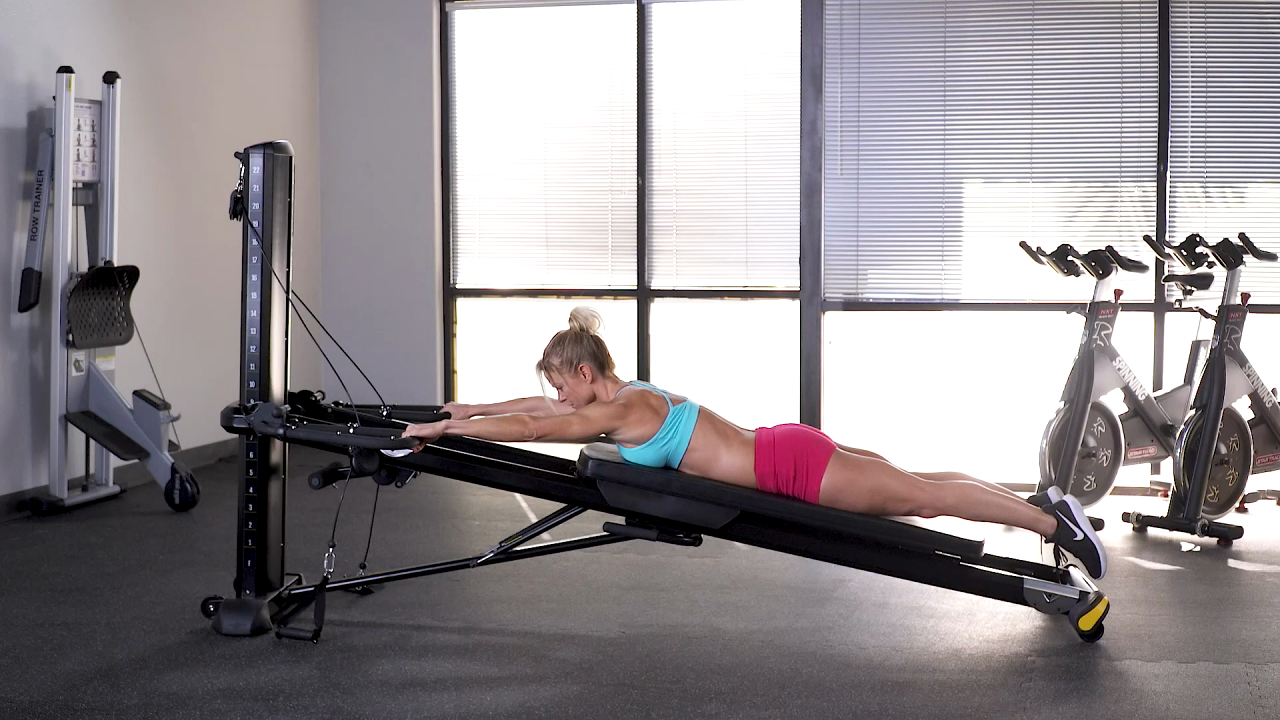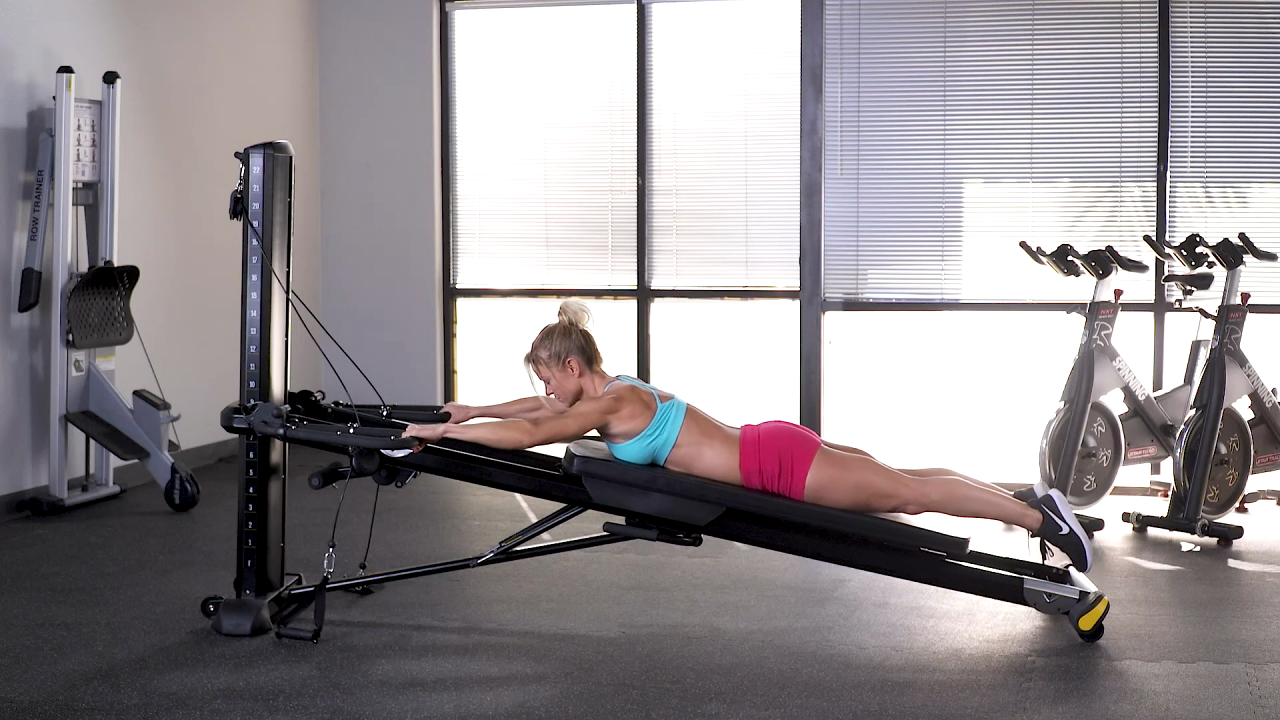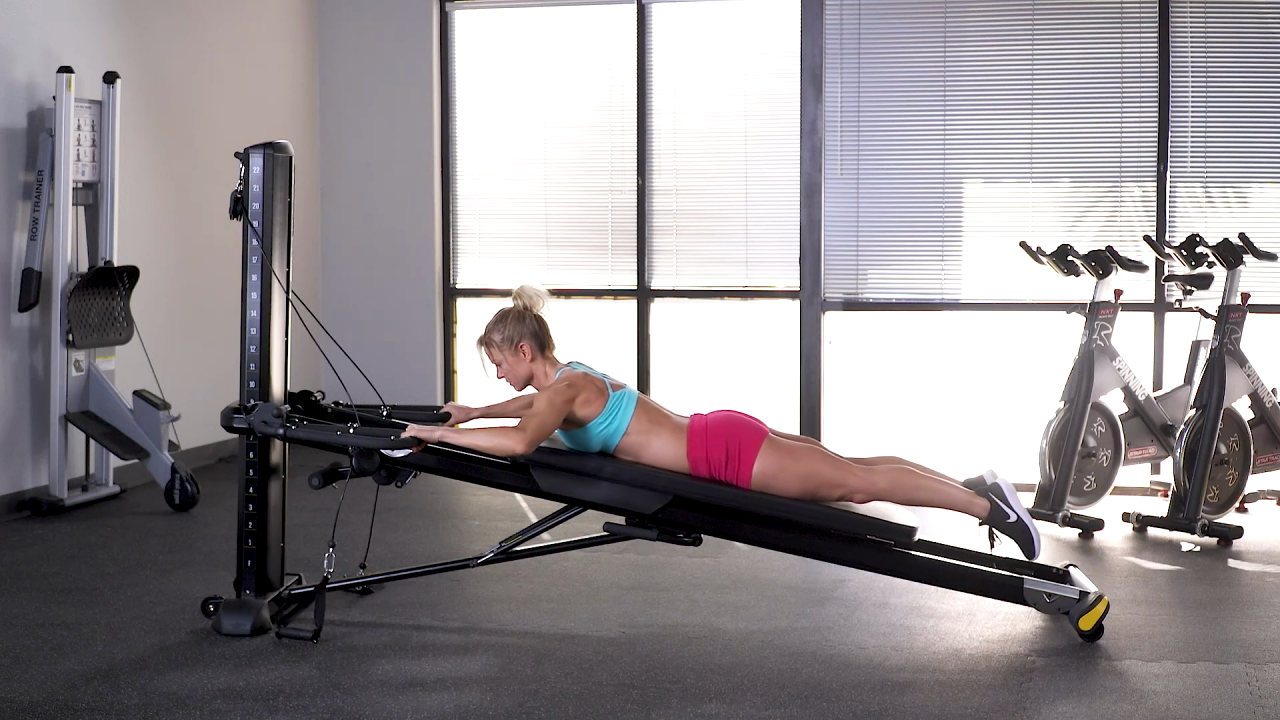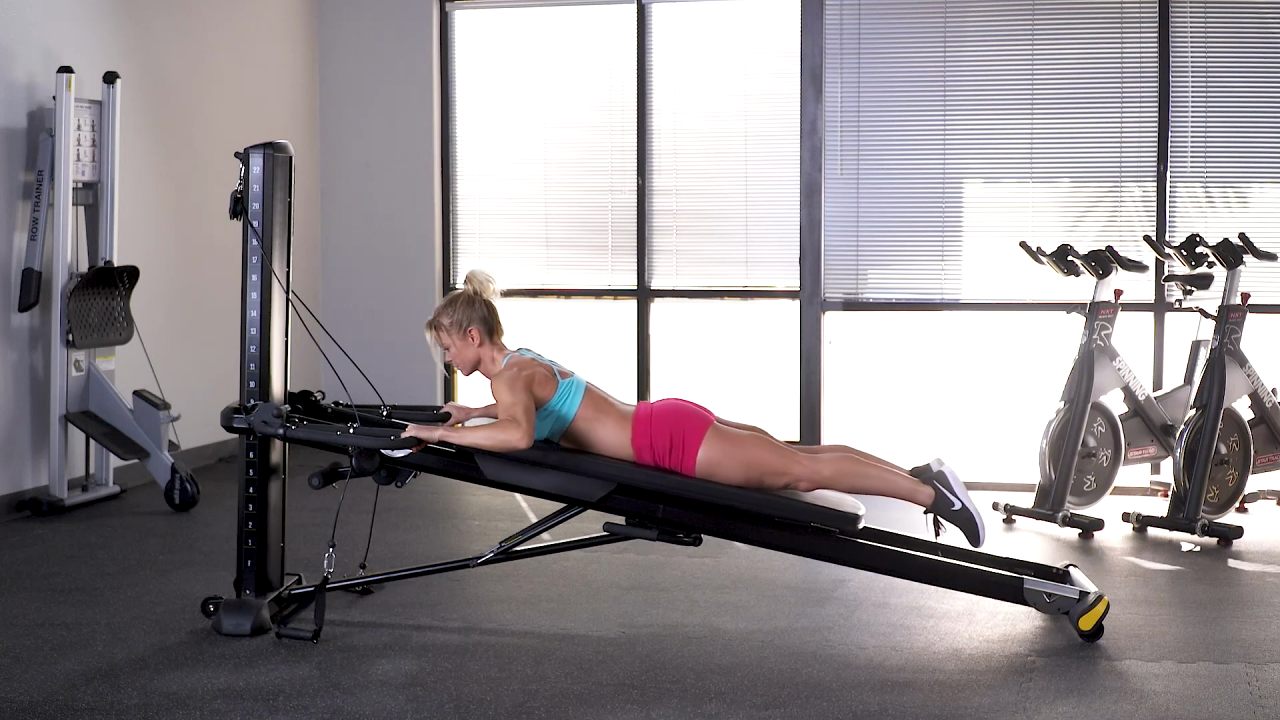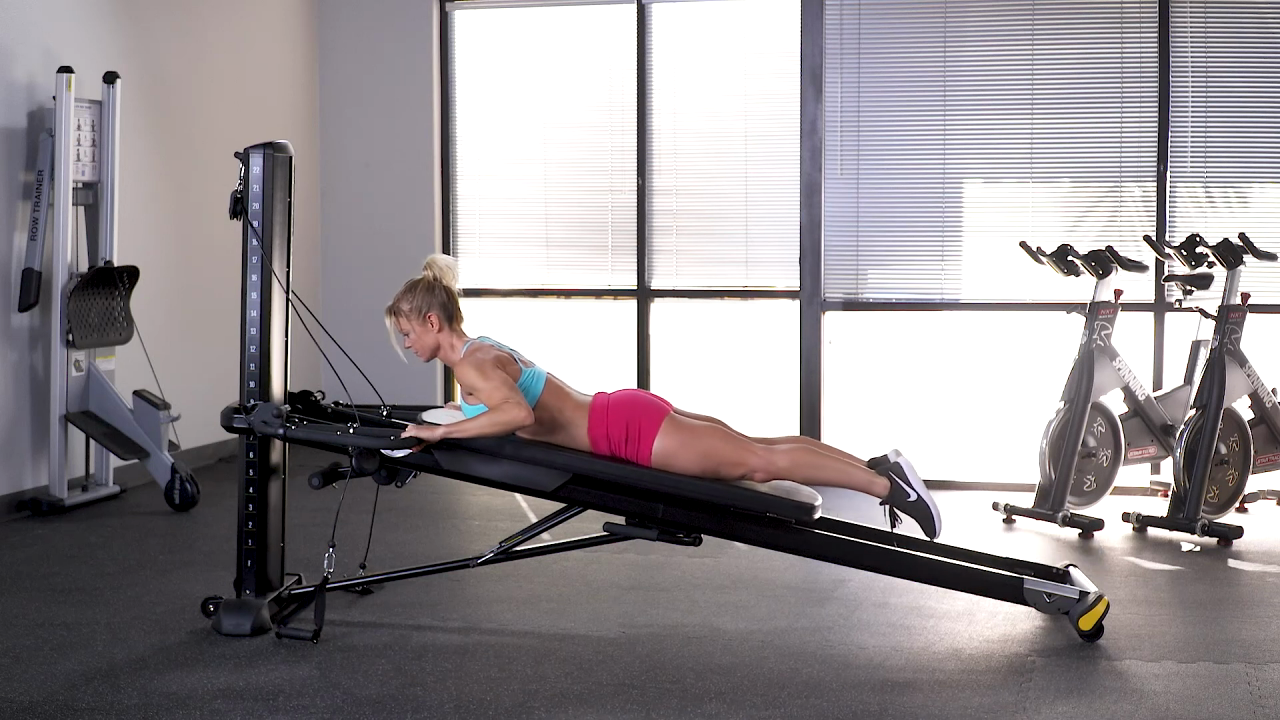
dt=0.4s
person 1, frame 1
left shoulder: (622, 410)
right shoulder: (622, 393)
left elbow: (531, 429)
right elbow: (546, 406)
left wrist: (443, 429)
right wrist: (473, 407)
left hip: (790, 466)
right hip: (788, 451)
left knee: (922, 498)
right knee: (917, 489)
left ankle: (1051, 522)
right ankle: (1041, 503)
person 1, frame 2
left shoulder: (610, 405)
right shoulder: (611, 389)
left elbow: (527, 434)
right elbow: (542, 408)
left wrist: (442, 432)
right wrist: (473, 409)
left hip: (775, 463)
right hip: (774, 448)
left knee: (907, 495)
right knee: (904, 484)
left ankle: (1037, 518)
right ankle: (1027, 501)
person 1, frame 3
left shoulder: (565, 386)
right shoulder: (568, 375)
left elbow: (521, 441)
right elbow: (538, 408)
left wrist: (442, 433)
right wrist: (475, 410)
left hip: (724, 452)
right hip: (725, 436)
left knee: (856, 483)
right knee: (855, 472)
left ankle: (984, 506)
right ankle: (977, 489)
person 1, frame 4
left shoulder: (508, 373)
right shoulder: (523, 361)
left elbow: (518, 437)
left wrist: (442, 433)
right wrist: (477, 411)
left hip: (669, 440)
right hip: (671, 423)
left knee: (801, 471)
right knee: (799, 457)
left ankle: (929, 495)
right ankle: (921, 476)
person 1, frame 5
left shoulder: (470, 362)
right shoulder: (485, 348)
left elbow: (520, 415)
left wrist: (442, 430)
right wrist: (475, 406)
left hip: (625, 430)
right hip: (627, 413)
left knee: (757, 463)
right knee: (756, 448)
left ankle: (886, 485)
right ankle: (879, 469)
